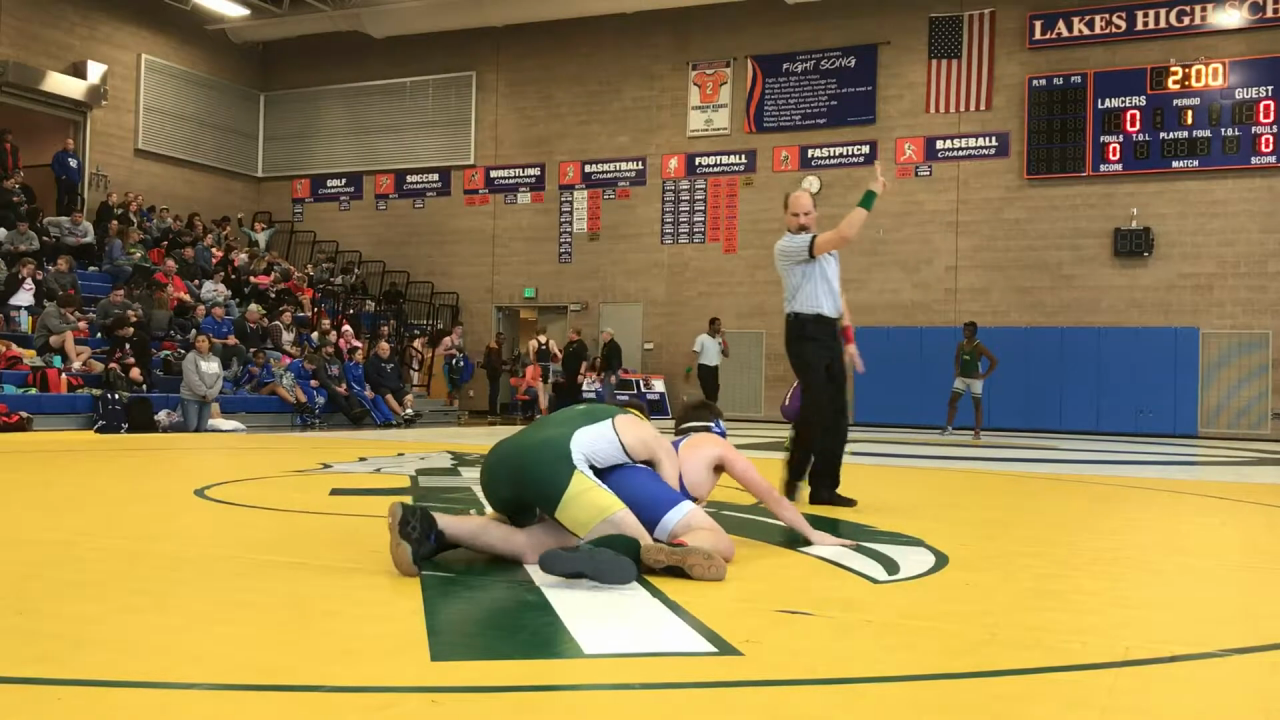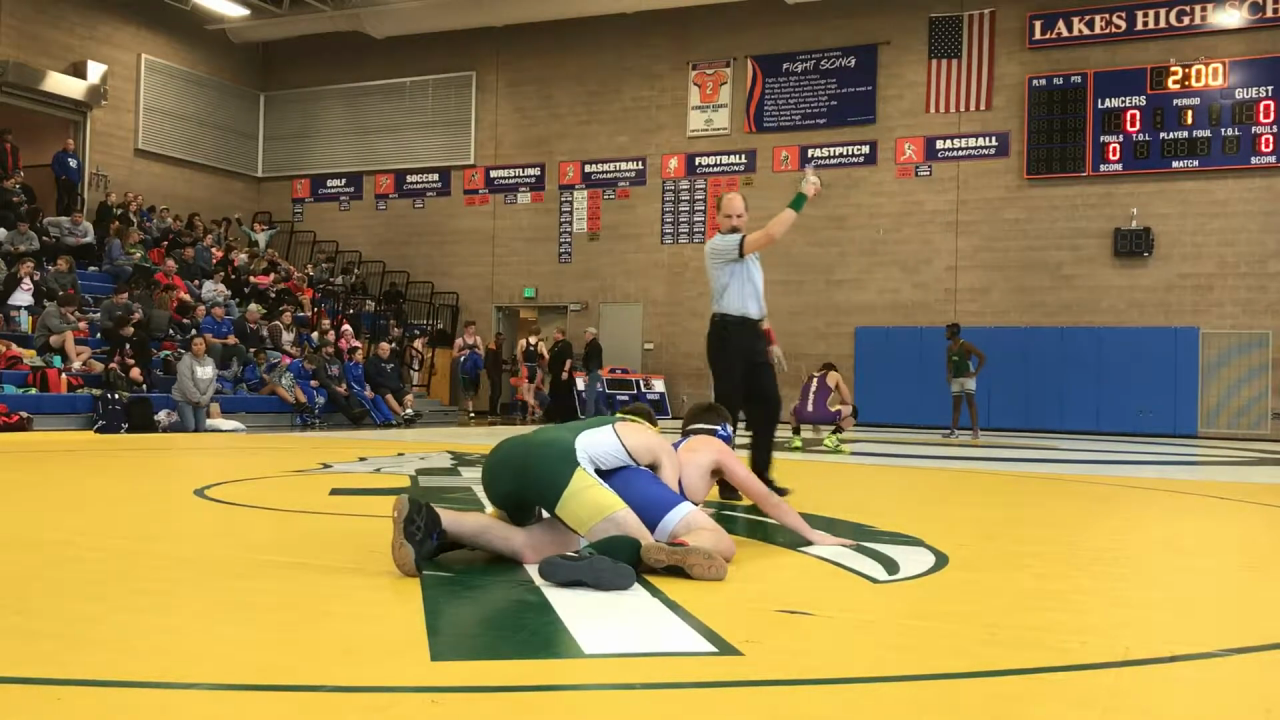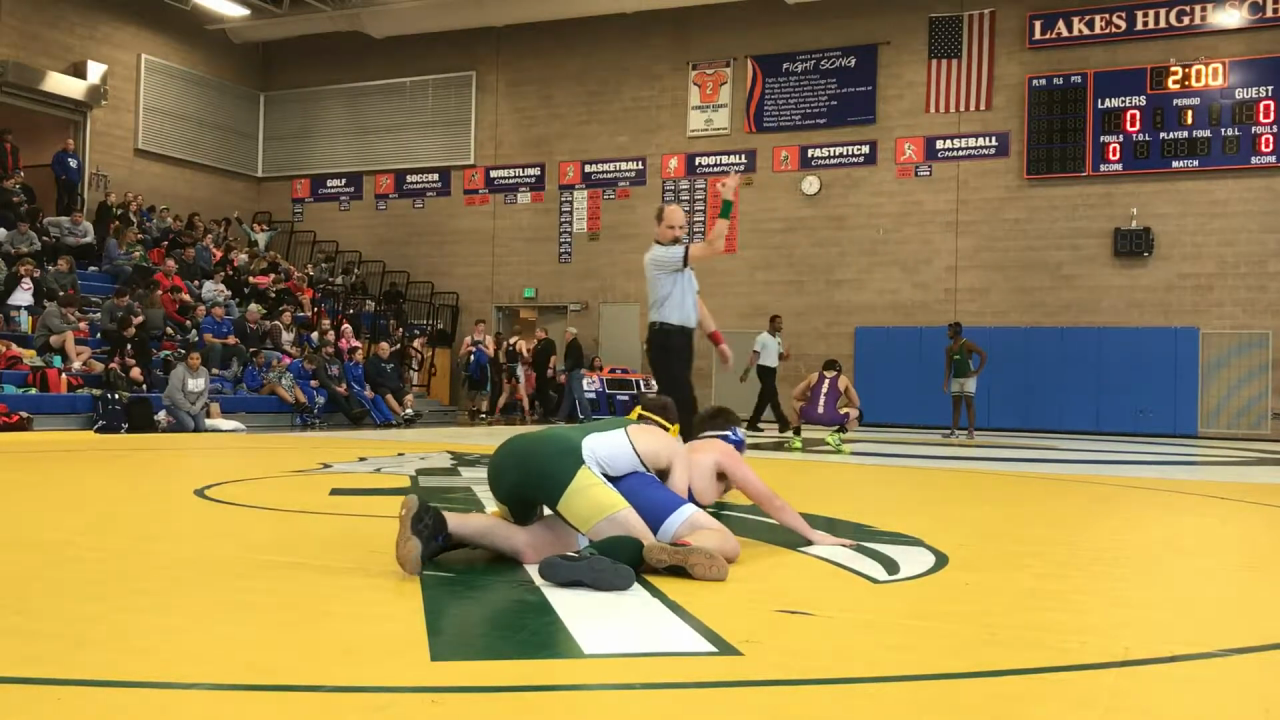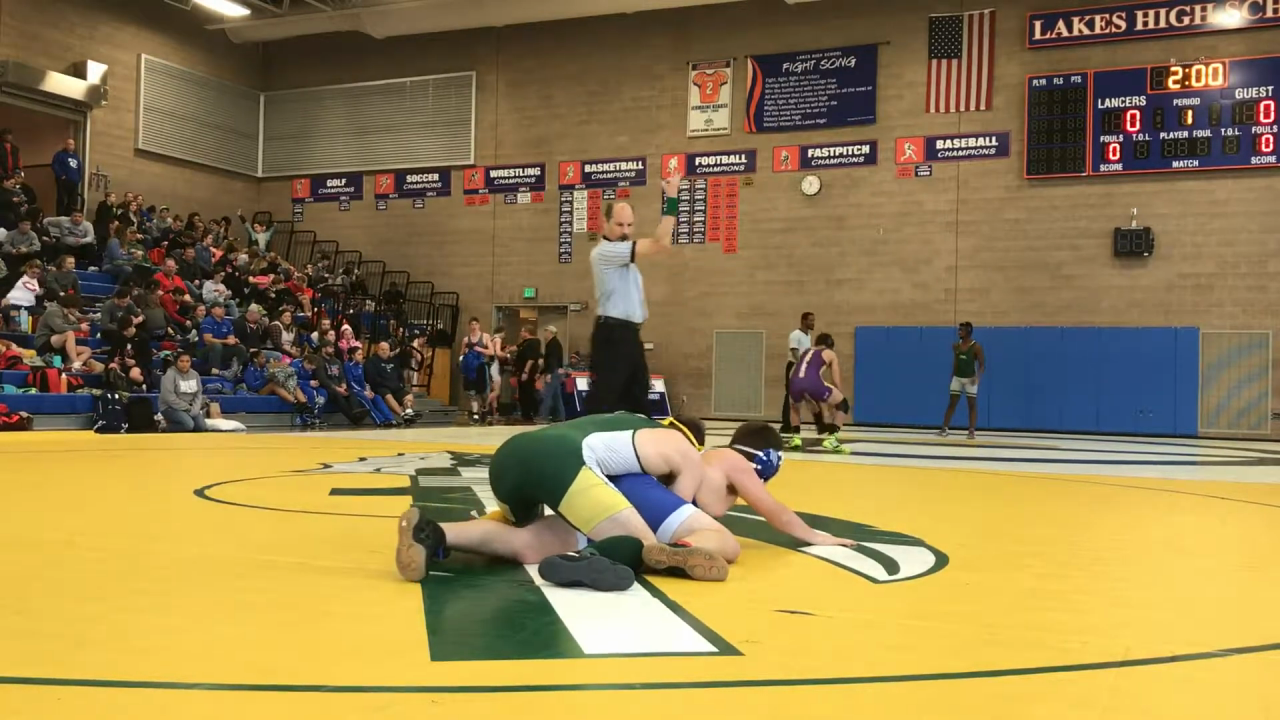
dt=0.5s
person 1, frame 1
left shoulder: (584, 412)
right shoulder: (655, 440)
left hip: (498, 461)
right hip: (549, 466)
right knee: (637, 552)
left ankle: (430, 528)
person 1, frame 2
left shoulder: (595, 426)
right shoulder: (657, 443)
left hip: (501, 457)
right hip: (555, 465)
right knee: (641, 550)
left ankle: (432, 523)
person 1, frame 3
left shoulder: (606, 426)
right shoulder: (672, 446)
left hip: (507, 453)
right hip: (560, 462)
left knee: (528, 543)
right knee: (639, 551)
left ankle: (437, 525)
person 1, frame 4
left shoulder: (629, 421)
right shoulder: (688, 454)
left hip: (509, 455)
right hip: (561, 462)
left knee: (529, 543)
right knee: (646, 551)
left ankle: (435, 535)
right ankle: (599, 558)
person 2, frame 1
left shoulder: (826, 248)
right shoulder: (786, 247)
right elbow: (844, 234)
left wrist: (848, 339)
right wrist: (872, 192)
left hip: (829, 332)
right hip: (804, 332)
left knee: (836, 414)
right knee: (816, 408)
left ankle: (824, 486)
right ankle: (794, 477)
person 2, frame 2
left shoulder: (748, 251)
right shoulder: (717, 247)
right elbow: (771, 234)
left wrist: (770, 340)
right wrist: (802, 195)
left hip: (751, 334)
right hip: (727, 334)
left knee: (767, 406)
right knee: (728, 409)
left ankle: (759, 475)
right ankle: (727, 480)
person 2, frame 3
left shoulder: (681, 262)
right shoulder: (657, 257)
left elbow: (695, 303)
right elbow: (714, 247)
left wrist: (718, 341)
right wrist: (727, 200)
left hip: (680, 340)
right hip: (666, 340)
left knee: (677, 409)
right knee: (684, 408)
person 2, frame 4
left shoulder: (622, 255)
right shoulder: (604, 252)
right elbow: (660, 244)
right wrist: (672, 199)
left hip: (630, 336)
right hip: (611, 336)
left knee: (637, 404)
right knee: (601, 404)
person 3, frame 1
left shoulder: (670, 447)
right shoulder: (717, 444)
right elbow: (769, 495)
right wrist: (813, 534)
left hip: (608, 478)
right hip: (638, 486)
right knee: (721, 545)
person 3, frame 2
left shoulder: (674, 451)
right shoulder: (716, 448)
right elbow: (768, 500)
right wrist: (812, 535)
right hip: (637, 488)
right knee: (722, 546)
person 3, frame 3
left shoulder: (688, 450)
right shoulder: (721, 450)
right elbow: (771, 501)
right wrist: (812, 534)
right hip: (641, 491)
right knee: (726, 547)
person 3, frame 4
left shoulder: (709, 459)
right shoulder: (733, 463)
right elbow: (777, 513)
right wrist: (815, 537)
right knee: (726, 546)
right ankle: (674, 553)
